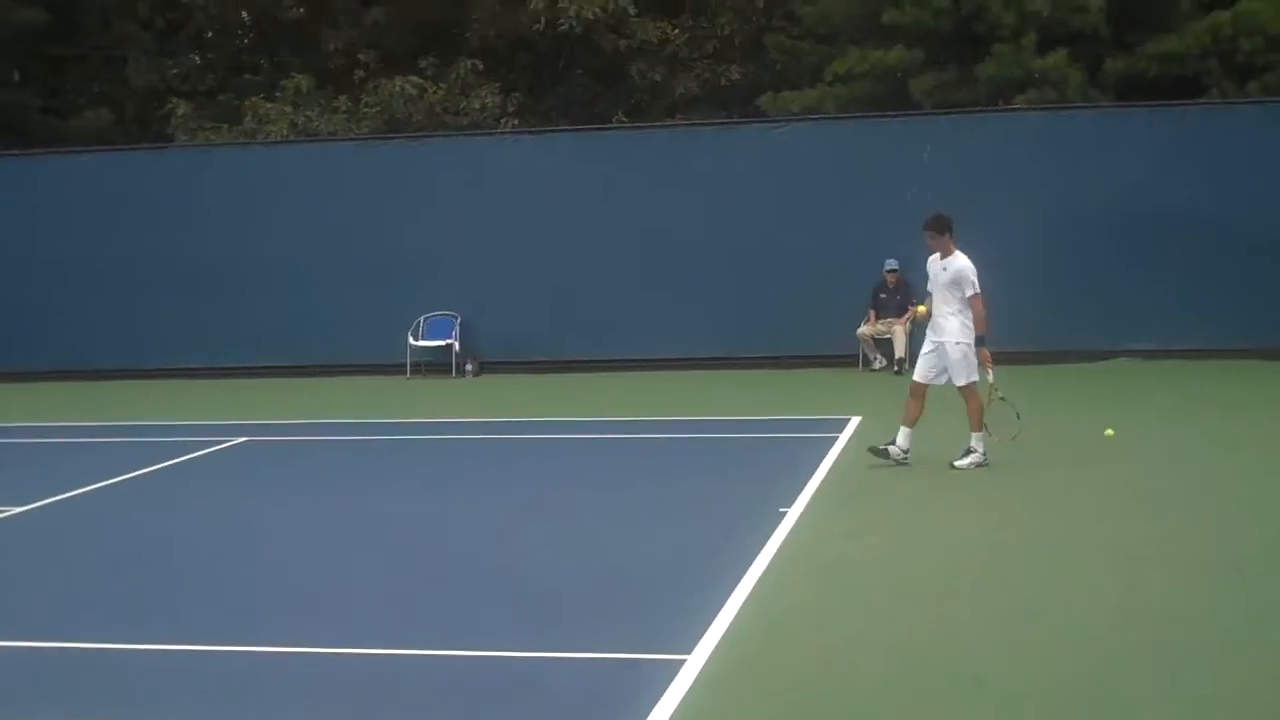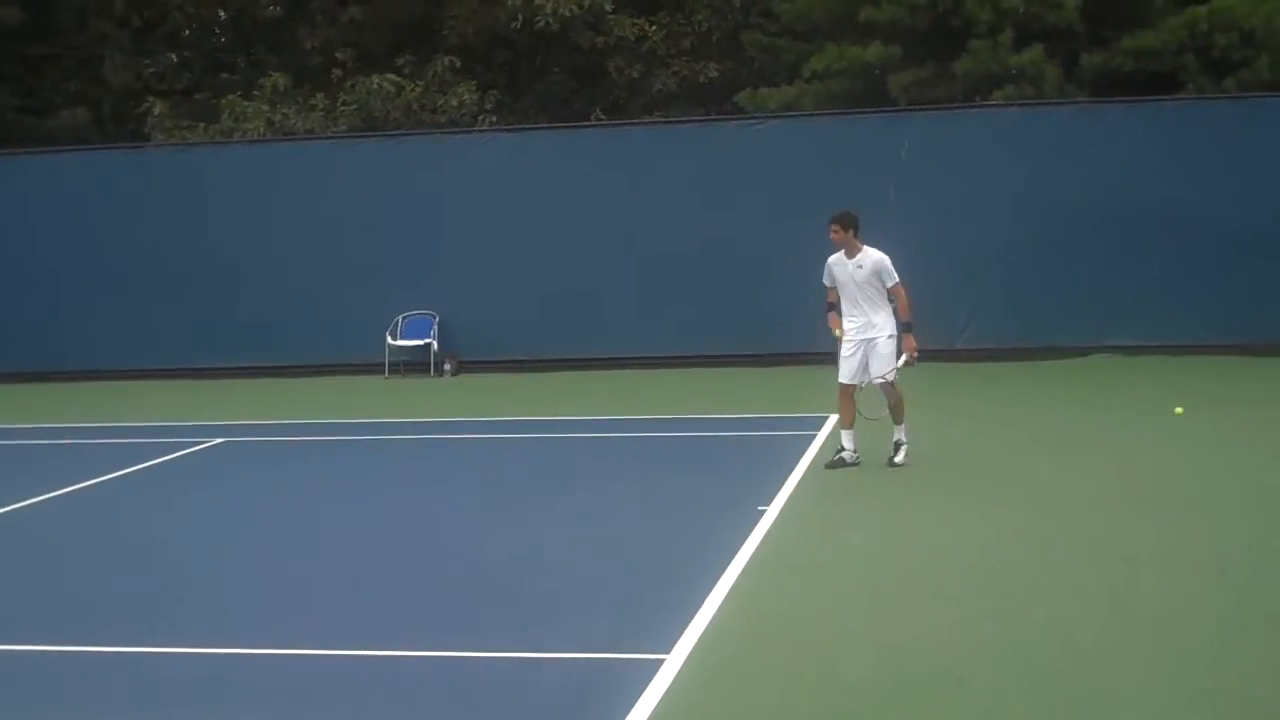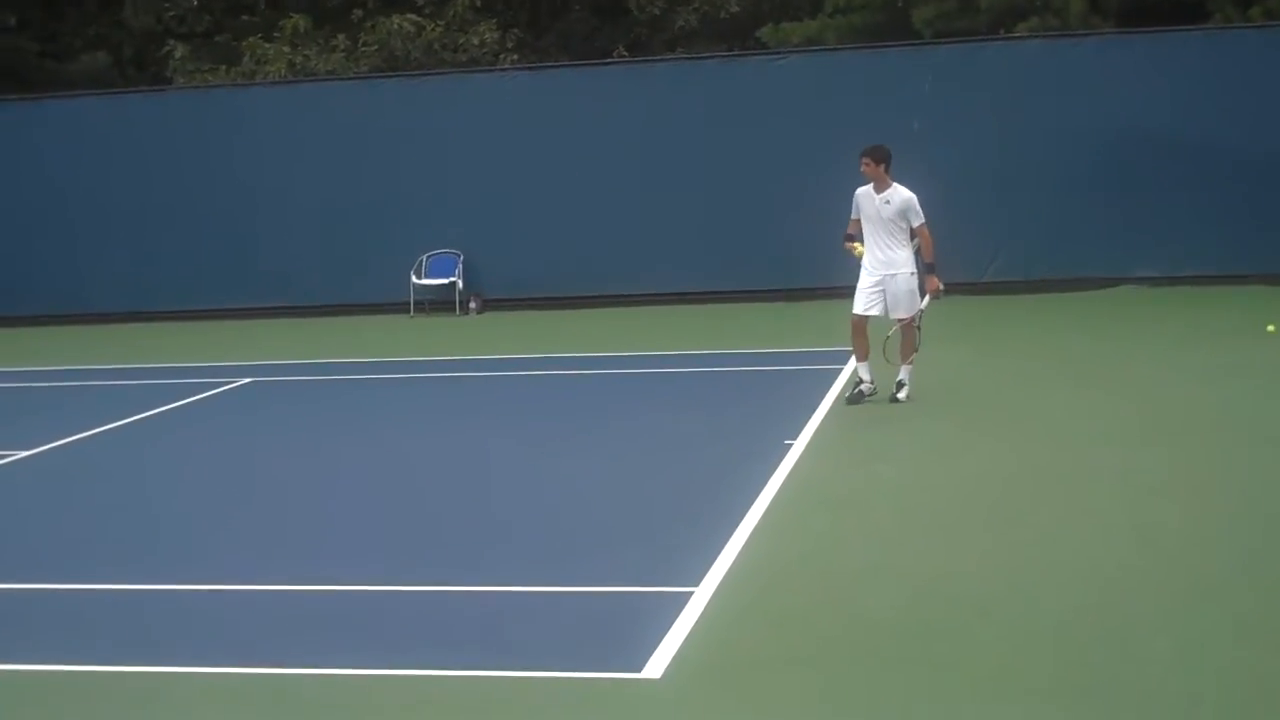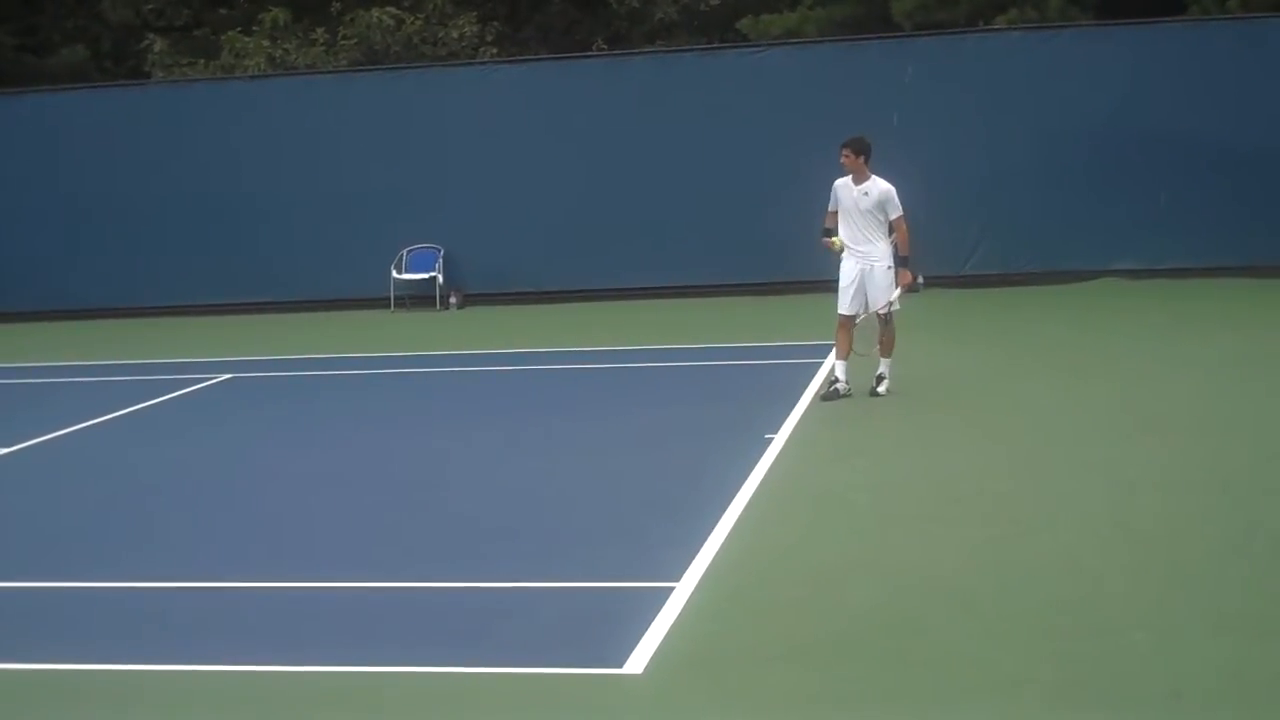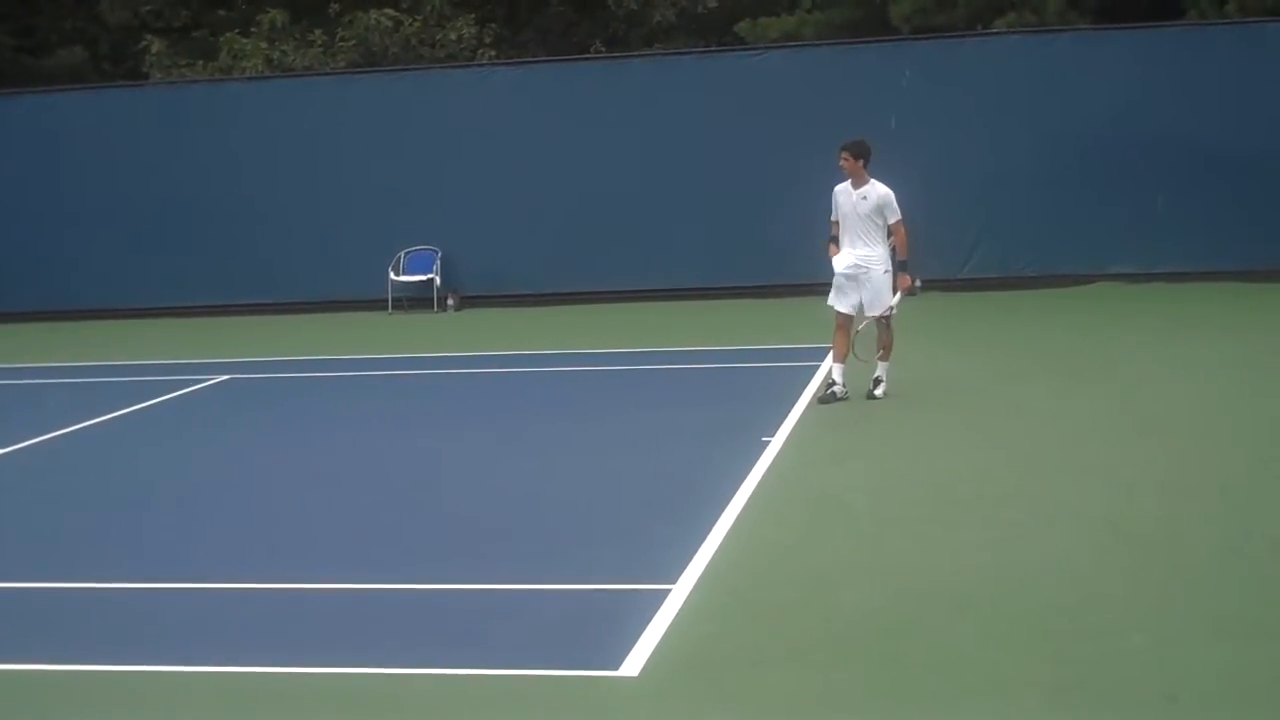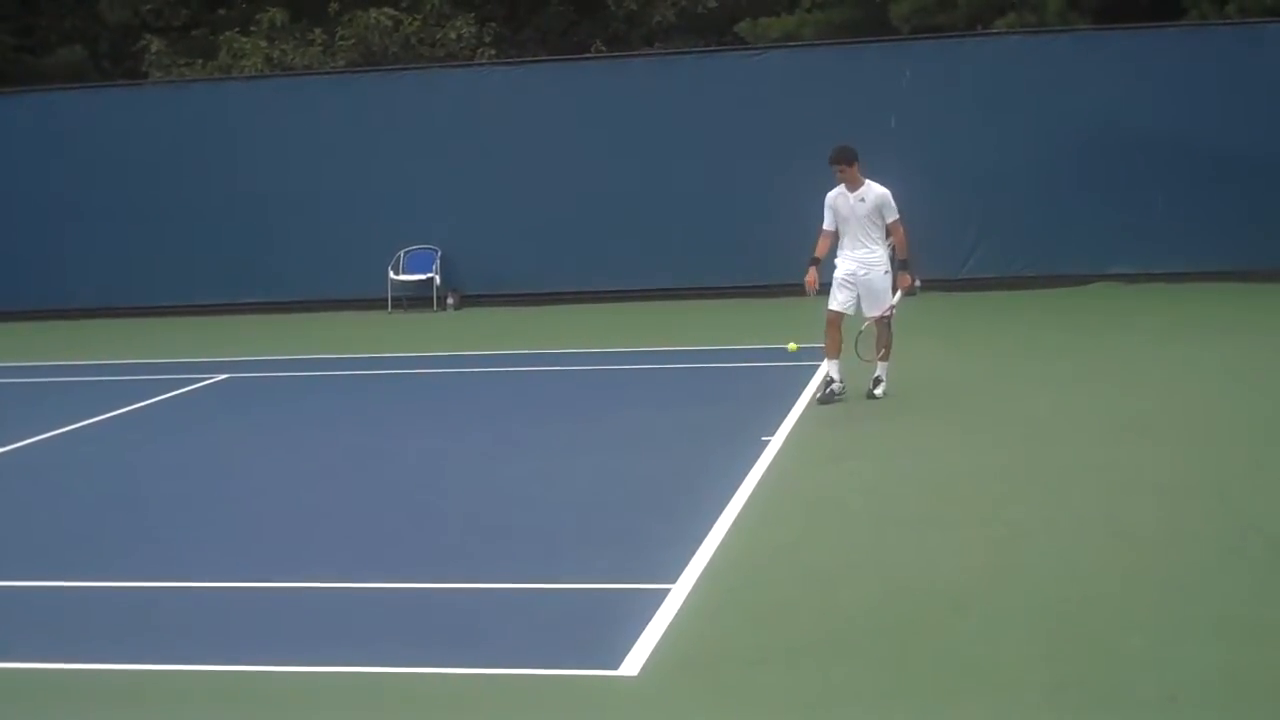
dt=0.5s
person 1, frame 1
left shoulder: (963, 266)
right shoulder: (932, 262)
left elbow: (977, 307)
left wrist: (981, 345)
left hip: (957, 339)
right hip: (934, 338)
left knee: (968, 391)
right knee: (916, 389)
left ankle: (978, 450)
right ankle: (900, 447)
person 1, frame 2
left shoulder: (878, 259)
right shoulder: (832, 263)
left elbow: (899, 295)
left wrist: (907, 333)
right wrist: (832, 312)
left hip: (881, 333)
right hip: (851, 335)
left knee: (889, 387)
right knee: (845, 389)
left ankle: (900, 440)
right ankle: (849, 449)
person 1, frame 3
left shoulder: (905, 197)
right shoulder: (860, 194)
left elbow: (923, 235)
left wrist: (930, 273)
right wrist: (850, 239)
left hip: (902, 271)
right hip: (871, 270)
left knee: (906, 324)
right knee: (857, 321)
left ankle: (903, 381)
right ankle: (865, 380)
person 1, frame 4
left shoulder: (884, 190)
right shoulder: (839, 186)
left elbow: (900, 228)
left wrist: (904, 266)
right wrist: (828, 234)
left hip: (880, 263)
right hip: (851, 263)
left knee: (885, 318)
right knee: (844, 320)
left ankle: (883, 374)
right ankle: (840, 380)
person 1, frame 5
left shoulder: (882, 193)
right shoulder: (839, 191)
left elbow: (898, 232)
left wrist: (903, 271)
right wrist: (833, 243)
left hip: (876, 267)
right hip: (847, 266)
left knee: (883, 322)
right knee: (842, 322)
left ankle: (880, 377)
right ankle: (837, 382)
person 1, frame 6
left shoulder: (879, 194)
right shoulder: (832, 198)
left elbow: (897, 232)
right elbow: (827, 235)
left wrist: (903, 269)
right wrist: (814, 266)
left hip: (876, 267)
right hip: (846, 266)
left knee: (882, 322)
right knee: (832, 319)
left ankle: (880, 377)
right ankle: (834, 380)
